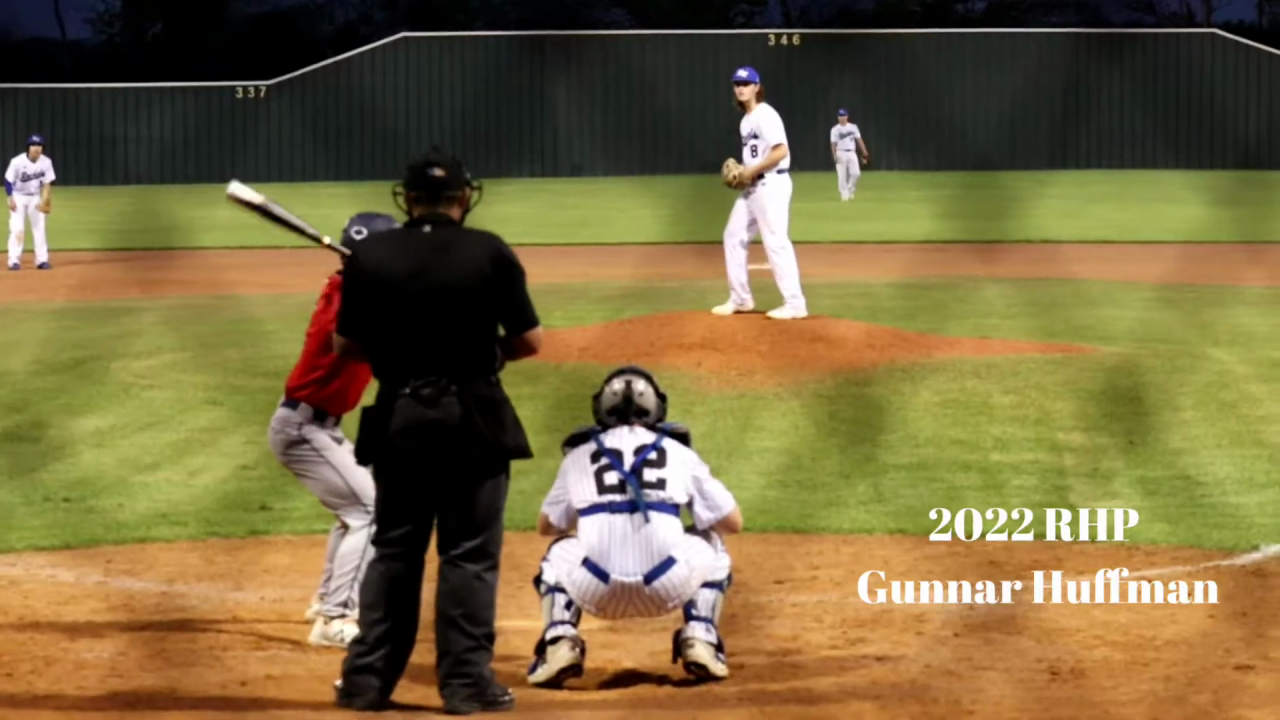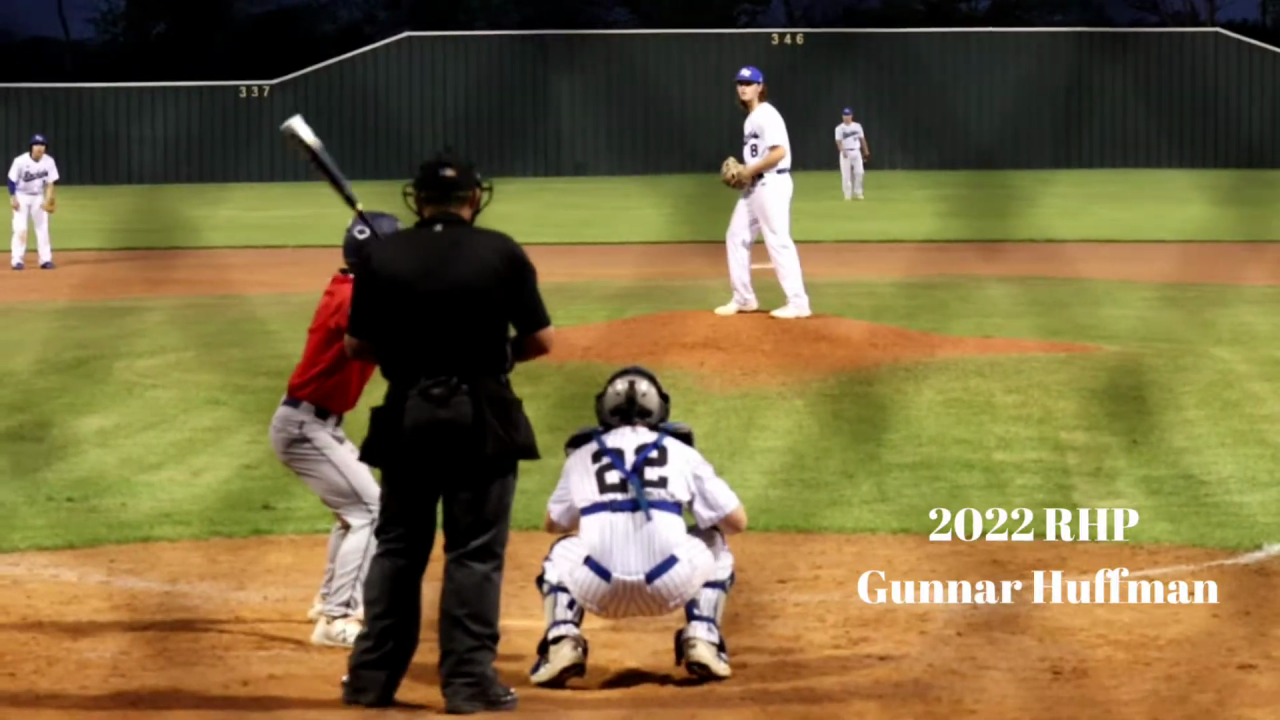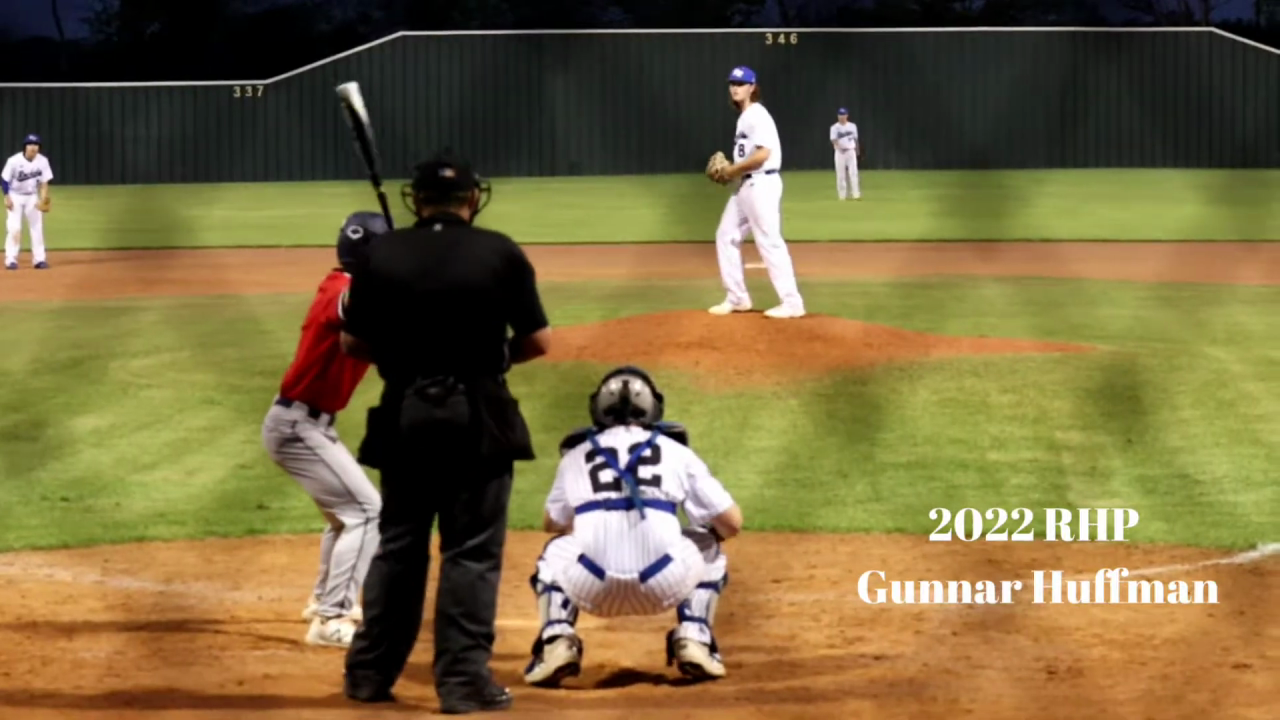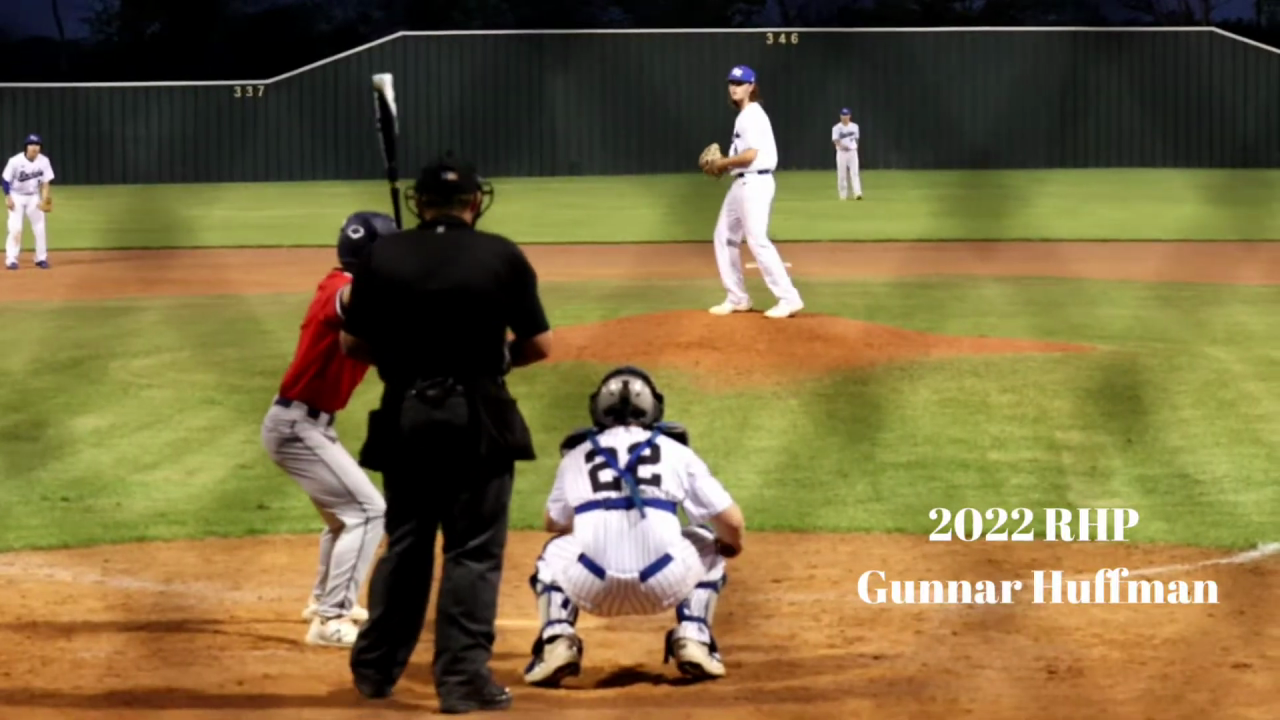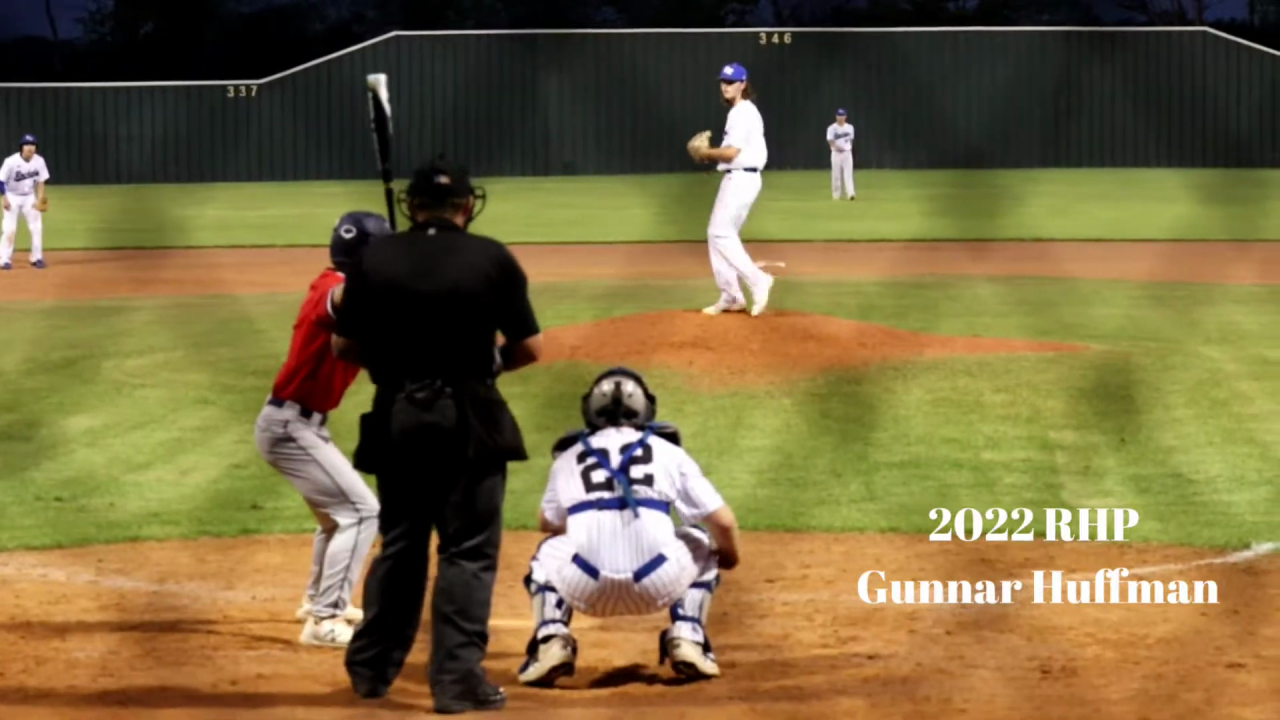
dt=0.1s
person 1, frame 1
left shoulder: (370, 255)
right shoulder: (489, 252)
left elbow: (346, 345)
right elbow: (530, 340)
left hip: (398, 416)
right hip: (472, 416)
left knee: (394, 552)
right knee: (469, 554)
person 1, frame 2
left shoulder: (382, 255)
right shoulder: (500, 252)
left elbow: (357, 346)
right elbow: (541, 339)
left hip: (408, 415)
right hip: (480, 415)
left knee: (398, 548)
right knee: (475, 553)
left ankle: (372, 676)
right ankle: (468, 681)
person 1, frame 3
left shoulder: (381, 254)
right shoulder: (499, 251)
left elbow: (353, 342)
right elbow: (539, 340)
left hip: (406, 414)
right hip: (477, 416)
left knee: (399, 546)
right knee: (472, 552)
left ankle: (371, 671)
person 1, frame 4
left shoulder: (383, 255)
right shoulder: (501, 255)
left elbow: (353, 343)
right elbow: (539, 344)
left hip: (406, 415)
right hip: (477, 417)
left knee: (406, 546)
right knee: (473, 552)
left ankle: (376, 667)
right ankle: (462, 679)
person 1, frame 5
left shoulder: (374, 259)
right shoulder: (492, 258)
left elbow: (343, 346)
right elbow: (530, 348)
left hip: (397, 419)
right hip: (468, 419)
left knee: (399, 546)
right knee: (469, 553)
left ankle: (370, 668)
right ankle: (457, 679)
person 2, frame 1
left shoulder: (346, 292)
right shoulder: (349, 302)
left hip: (311, 422)
right hip: (303, 427)
left knee: (353, 510)
right knee: (370, 514)
left ankle: (329, 600)
right ankle: (333, 620)
person 2, frame 2
left shoulder: (356, 290)
right shoulder: (349, 297)
left hip: (314, 421)
right hip: (305, 425)
left knee: (355, 510)
right knee: (372, 513)
left ankle: (332, 600)
right ankle: (335, 620)
person 2, frame 3
left shoulder: (350, 293)
right shoulder: (341, 291)
left hip: (306, 422)
right hip: (297, 425)
left knee: (345, 510)
right knee: (366, 512)
left ankle: (327, 601)
right ankle: (330, 620)
person 2, frame 4
left shoulder: (353, 290)
right shoulder: (340, 290)
left hip: (305, 421)
right hip: (296, 425)
left knee: (344, 512)
right knee: (367, 512)
left ankle: (327, 601)
right ankle: (330, 621)
person 2, frame 5
left shoulder: (345, 293)
right shoulder: (332, 289)
left hip: (299, 421)
right hip: (289, 425)
left knee: (338, 511)
right knee: (361, 511)
left ankle: (319, 600)
right ankle: (324, 621)
person 3, frame 1
left shoulder: (579, 455)
right shoulder: (679, 453)
left elbow: (547, 526)
right elbow: (733, 522)
left hip: (596, 590)
right hip: (667, 586)
left knee: (558, 555)
right knee: (712, 548)
left ankle: (560, 645)
right ankle: (700, 641)
person 3, frame 2
left shoulder: (582, 455)
right shoulder: (681, 452)
left elbow: (553, 523)
right elbow: (737, 521)
right wrist: (708, 514)
left hip: (599, 589)
right hip: (669, 585)
left knee: (561, 555)
right knee: (714, 547)
left ankle: (562, 645)
right ankle: (702, 641)
person 3, frame 3
left shoulder: (577, 455)
right shoulder: (676, 451)
left elbow: (552, 522)
right elbow: (731, 521)
right wrist: (721, 534)
left hip: (591, 587)
right hip: (663, 584)
left knee: (556, 553)
right knee: (707, 547)
left ankle: (558, 644)
right ankle: (694, 641)
person 3, frame 4
left shoulder: (577, 456)
right shoulder: (676, 451)
left elbow: (554, 522)
right elbow: (732, 521)
right wrist: (732, 546)
left hip: (592, 587)
right hip: (663, 583)
left knee: (555, 554)
right knee: (709, 548)
left ankle: (557, 644)
right ankle: (693, 641)
person 3, frame 5
left shoulder: (569, 457)
right shoulder: (667, 451)
left elbow: (548, 524)
right elbow: (723, 522)
right wrist: (730, 554)
left hip: (587, 588)
right hip: (657, 584)
left knee: (548, 554)
right knee: (700, 548)
left ankle: (551, 644)
right ankle: (687, 640)
person 4, frame 1
left shoulder: (766, 115)
right shoulder: (745, 120)
left elbow: (780, 152)
left wrist: (752, 171)
right wrist: (743, 173)
left hip: (771, 184)
right hip: (754, 186)
left knee: (776, 243)
right knee: (734, 236)
left ankle: (795, 304)
right ankle: (741, 299)
person 4, frame 2
left shoulder: (767, 114)
right shoulder: (750, 119)
left elbow: (779, 153)
left wrist: (750, 170)
right wrist: (743, 172)
left hip: (772, 184)
right hip: (756, 185)
left knee: (778, 242)
right knee: (736, 237)
left ankle: (798, 303)
right ankle: (744, 298)
person 4, frame 3
left shoulder: (757, 115)
right shoulder: (744, 117)
left elbow: (762, 155)
left wrist: (733, 168)
right wrist: (733, 170)
left hip: (761, 184)
right hip: (747, 185)
left knee: (769, 242)
right knee: (726, 236)
left ankle: (792, 301)
right ankle: (738, 298)
person 4, frame 4
left shoulder: (753, 115)
right shoulder: (743, 116)
left elbow: (750, 155)
left wrist: (723, 162)
right wrist: (726, 164)
left hip: (755, 184)
right hip: (742, 184)
left knee: (757, 241)
right knee: (724, 237)
left ankle: (788, 298)
right ankle: (738, 298)
person 4, frame 5
left shoulder: (741, 113)
right shoulder: (747, 111)
left elbow: (731, 152)
left wrist: (706, 152)
right wrist: (713, 151)
left hip: (741, 179)
right hip: (740, 179)
left knee: (720, 233)
right knee: (718, 234)
left ankle: (758, 282)
right ankle: (731, 296)
